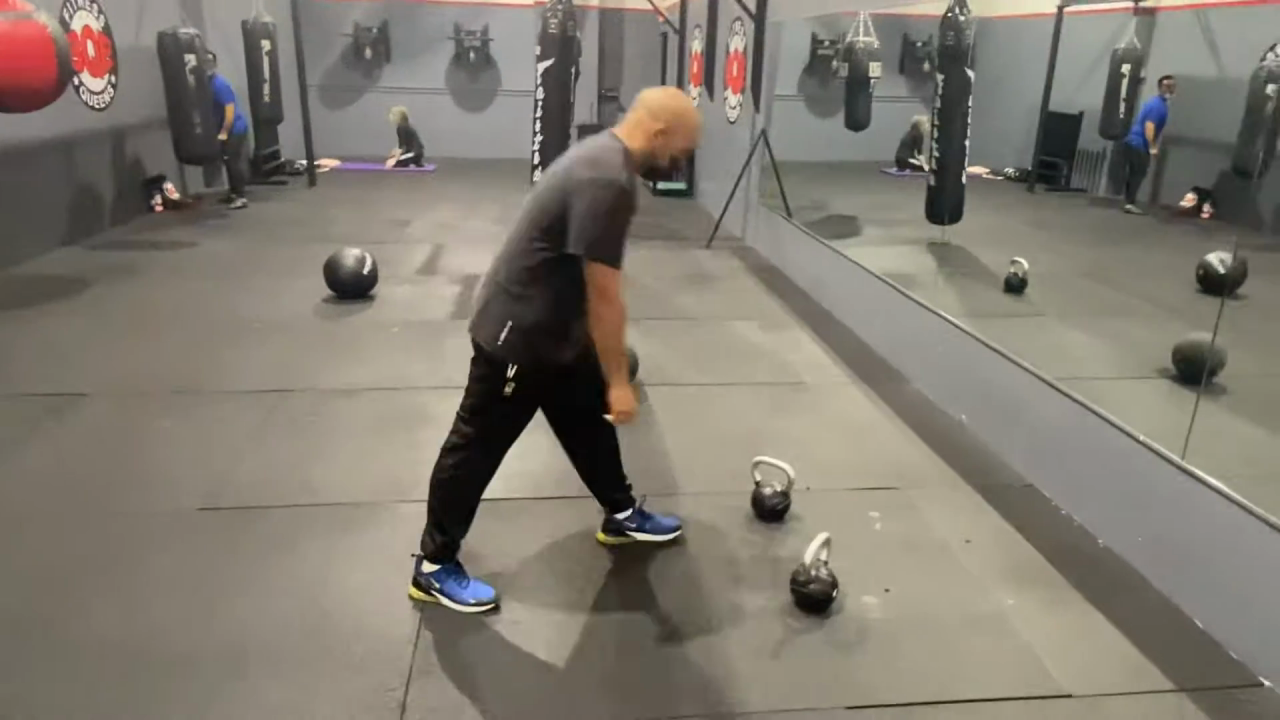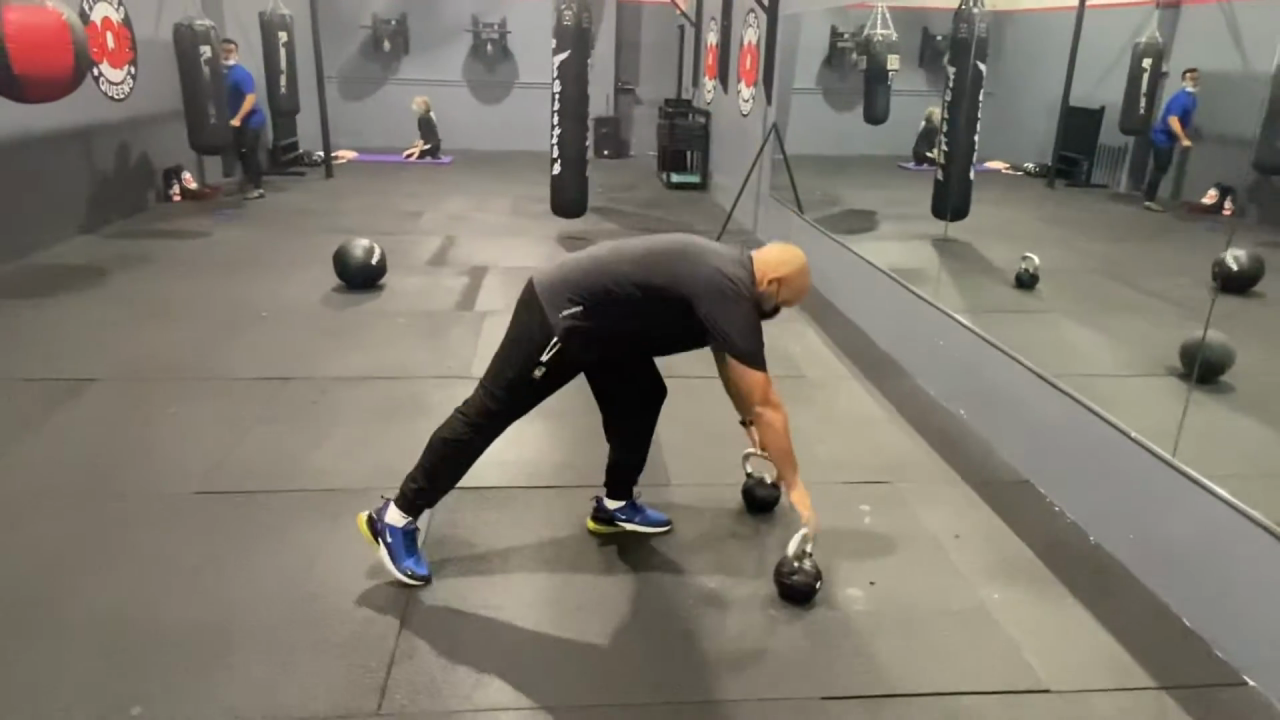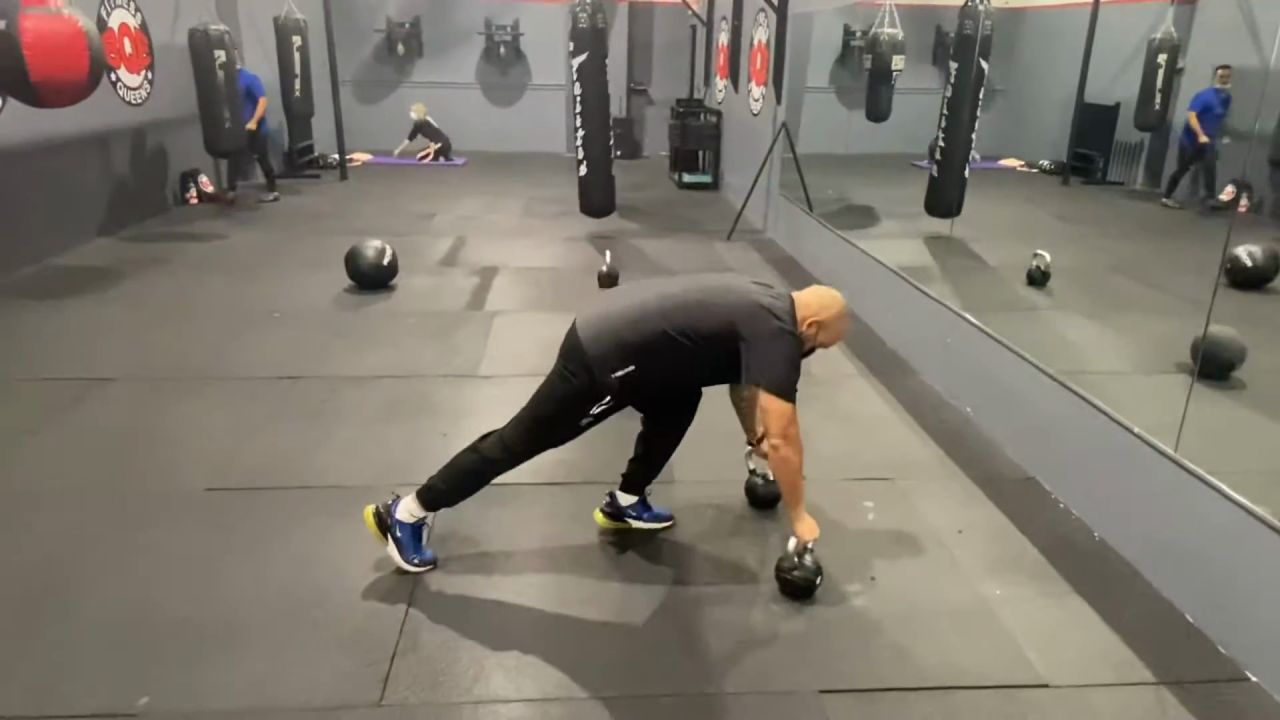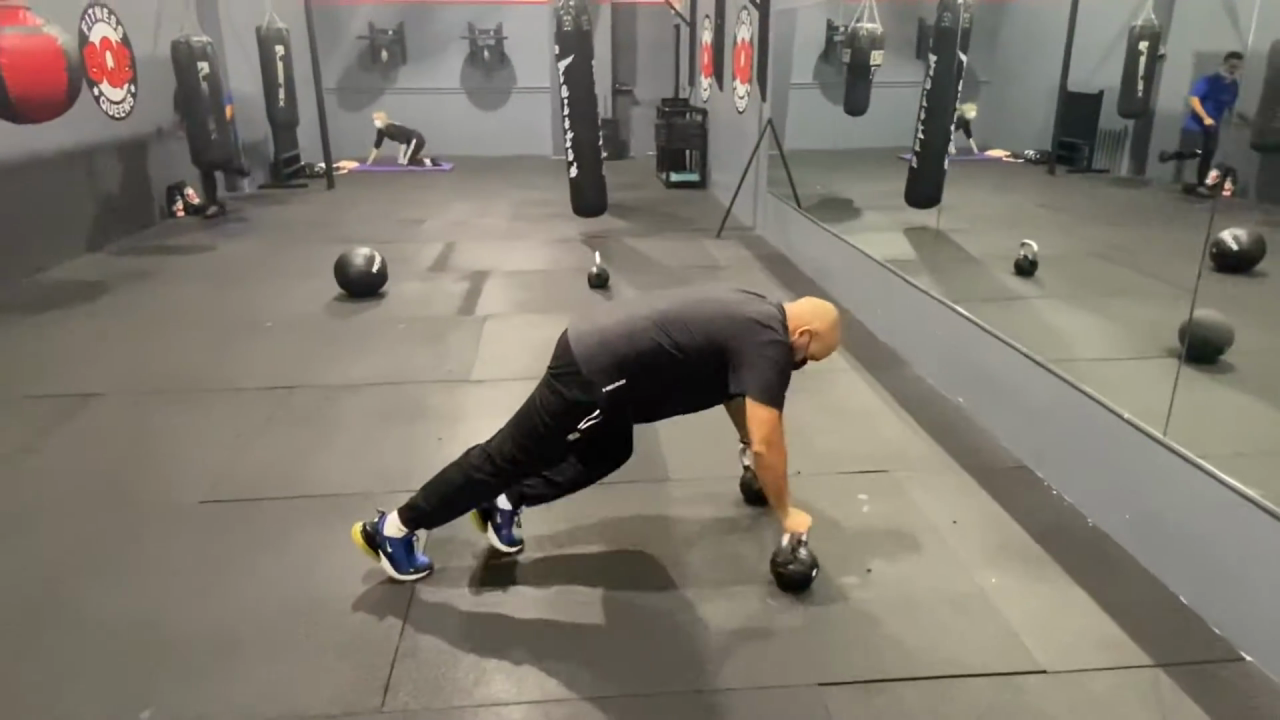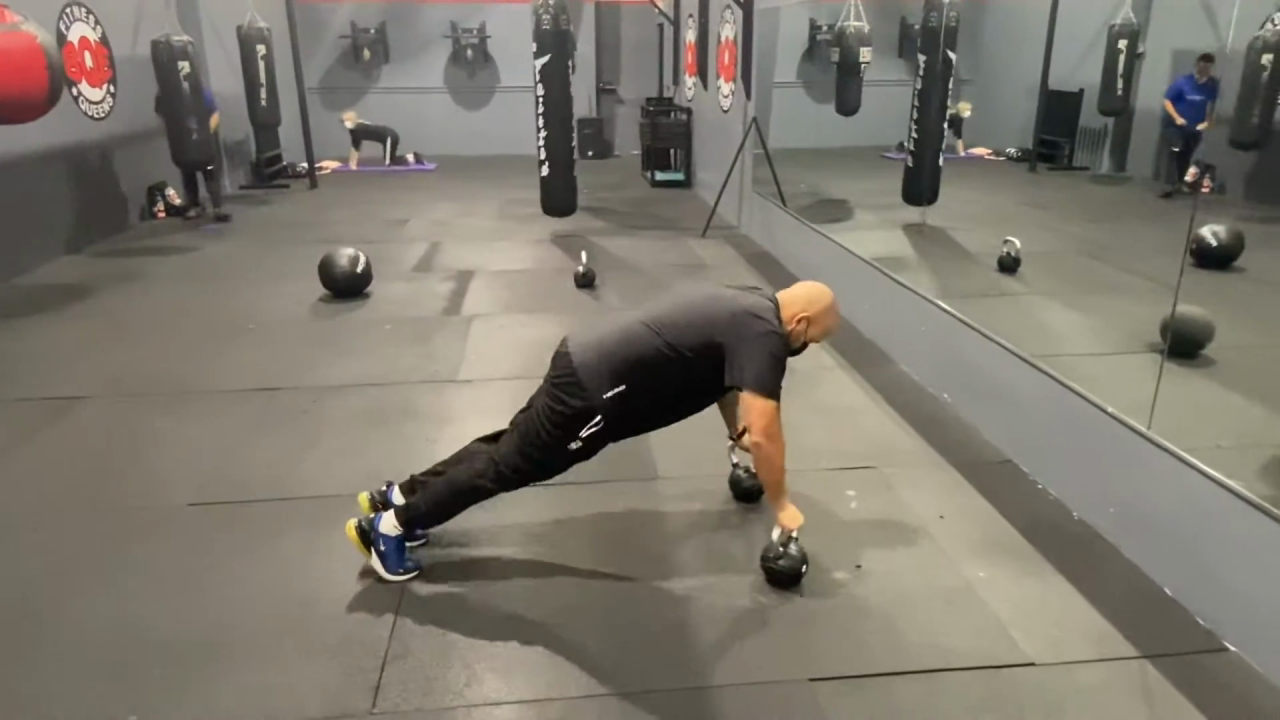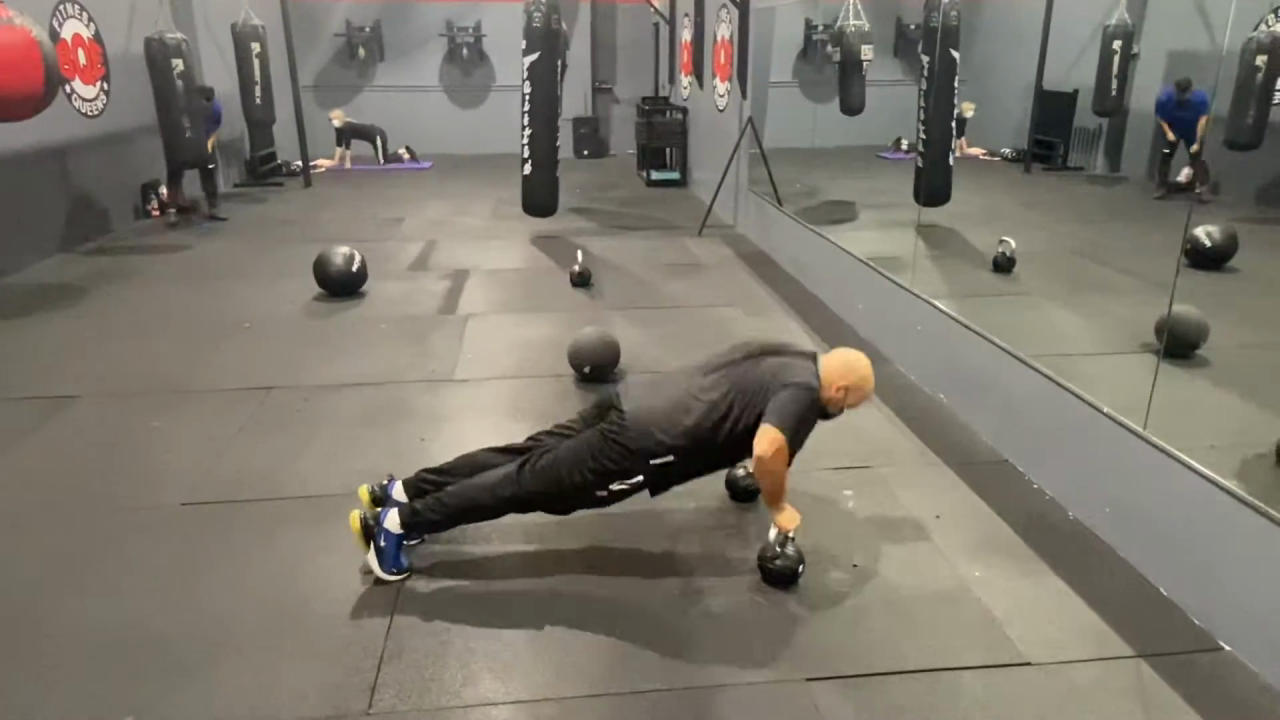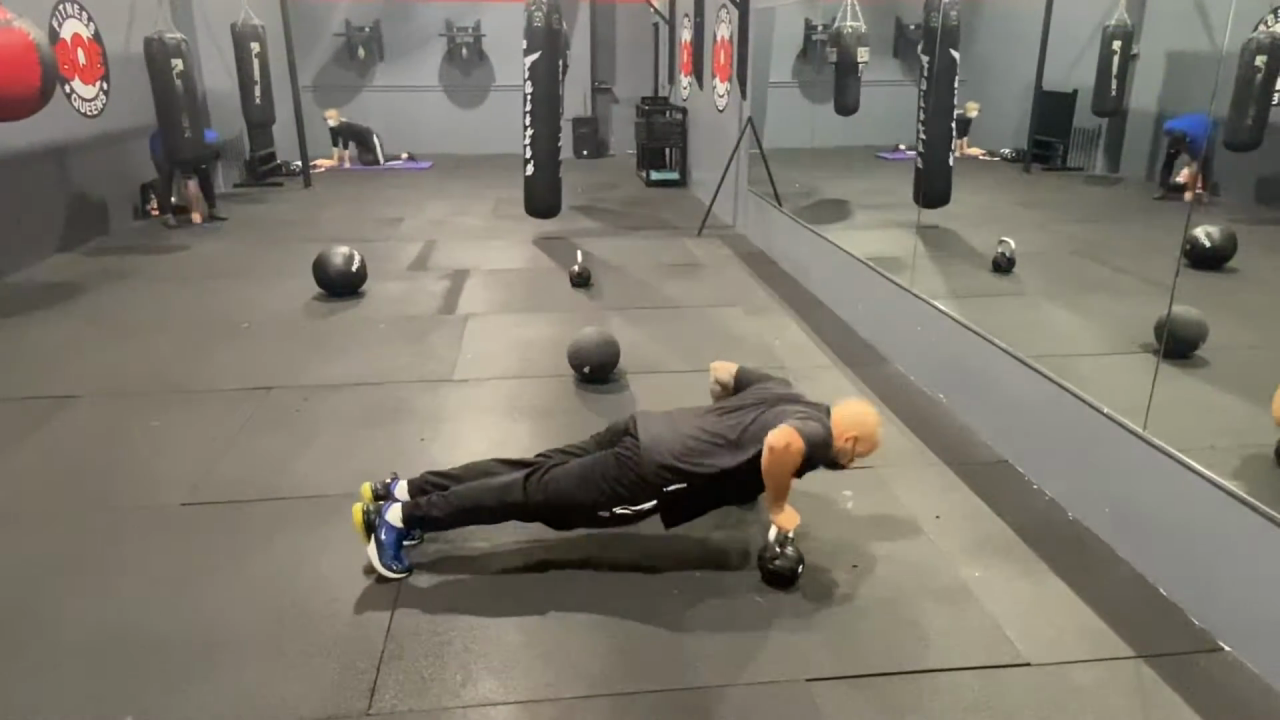
dt=0.5s
person 1, frame 1
left shoulder: (602, 159)
right shoulder: (609, 182)
right elbow: (605, 296)
right wrist: (619, 382)
left hip: (550, 325)
right hip: (517, 334)
left knee: (589, 419)
right knee: (478, 446)
left ankle: (622, 515)
right ankle: (434, 566)
person 1, frame 2
left shoulder: (730, 276)
right shoulder: (731, 296)
left elbow: (733, 365)
right elbow: (766, 405)
left wrist: (749, 420)
right wrist: (794, 486)
left hip: (591, 310)
right hip: (562, 310)
left knee: (643, 397)
right knee: (488, 412)
left ankle: (615, 505)
right ankle: (396, 518)
person 1, frame 3
left shoulder: (763, 309)
right shoulder: (777, 333)
left elbow: (741, 384)
right elbow: (783, 438)
left wrist: (755, 439)
right wrist: (799, 517)
left hip: (615, 326)
right hip: (603, 356)
left knee: (680, 402)
right knee: (522, 440)
left ankle: (626, 502)
right ankle: (405, 514)
person 1, frame 4
left shoulder: (755, 317)
right shoulder: (768, 345)
left elbow: (733, 386)
right elbow: (767, 444)
left wrist: (751, 445)
right wrist: (786, 513)
left hip: (596, 350)
right hip: (595, 372)
left knee: (608, 454)
right knee: (508, 456)
left ankle: (504, 502)
right ankle: (392, 529)
person 1, frame 5
left shoulder: (749, 308)
right shoulder: (764, 336)
right elbow: (767, 433)
left wrist: (739, 436)
right wrist: (782, 506)
left hip: (586, 359)
right hip: (596, 386)
left knee: (508, 448)
right knee: (511, 464)
left ankle: (399, 495)
right ankle: (388, 526)
person 1, frame 6
left shoulder: (786, 357)
right shoulder: (802, 394)
right elbow: (768, 451)
left wrist: (728, 428)
right wrist: (778, 509)
left hip: (631, 402)
right hip: (639, 446)
left knee: (525, 459)
right knee: (528, 485)
left ankle: (397, 491)
right ankle: (393, 523)
person 1, frame 7
left shoulder: (790, 400)
right shoulder: (813, 432)
left elbow: (721, 370)
right elbow: (780, 444)
right wrist: (778, 507)
left hip: (643, 433)
right hip: (650, 474)
left knee: (533, 474)
right knee: (535, 496)
left ankle: (401, 490)
right ankle: (400, 514)
